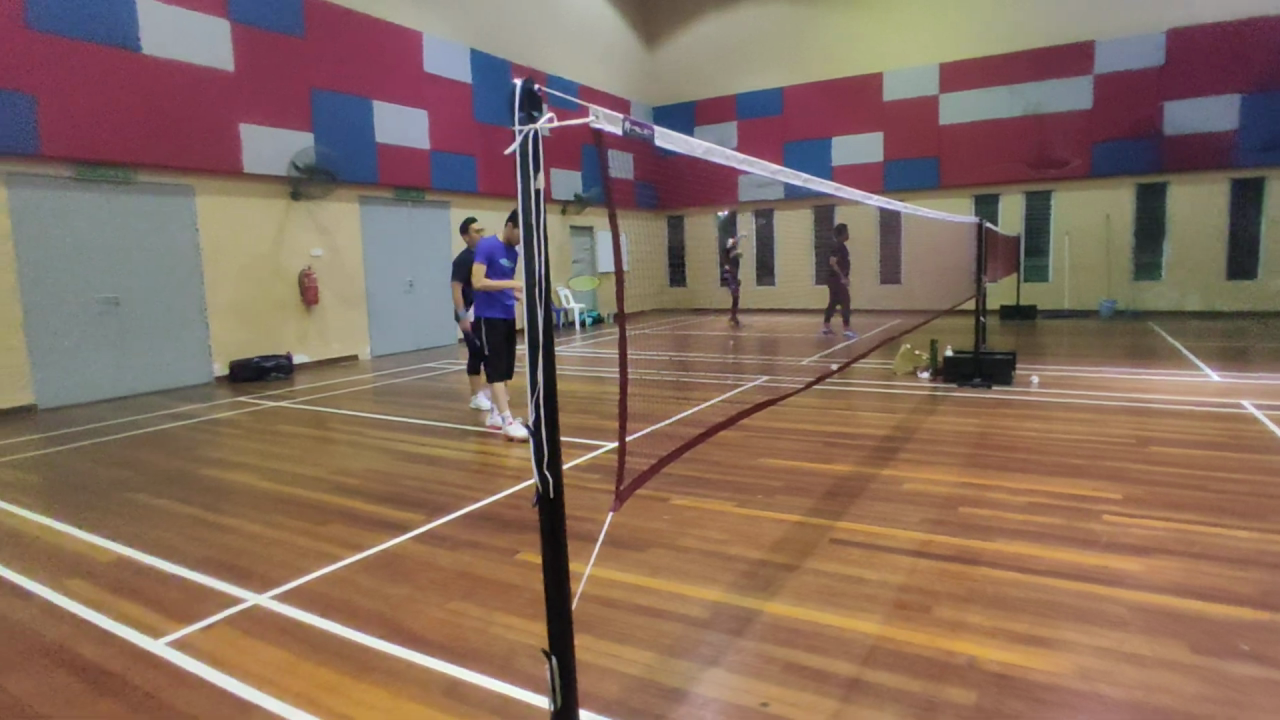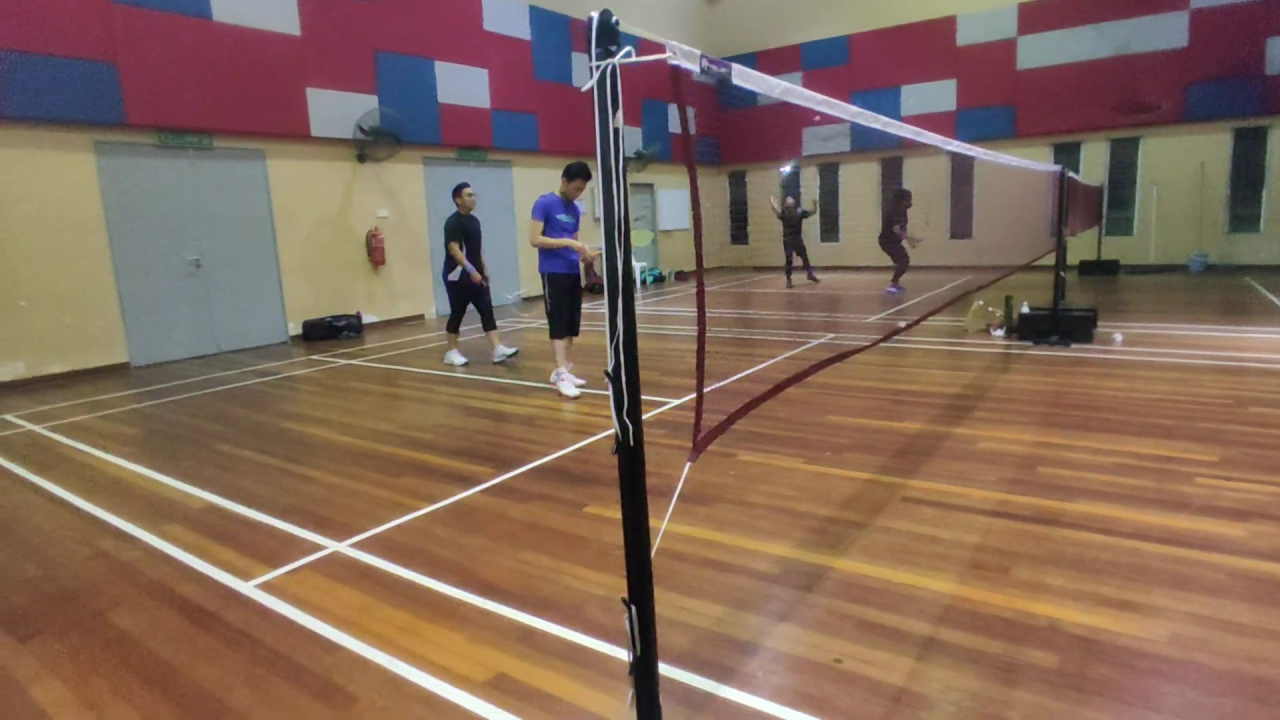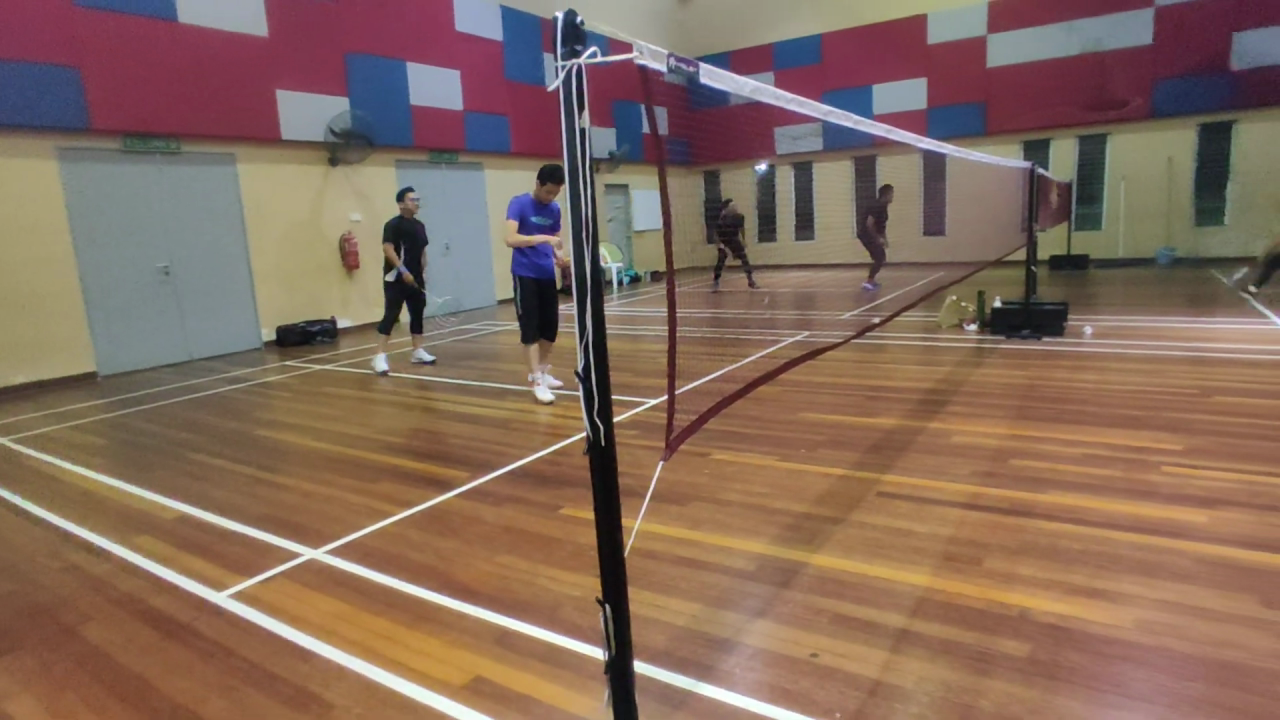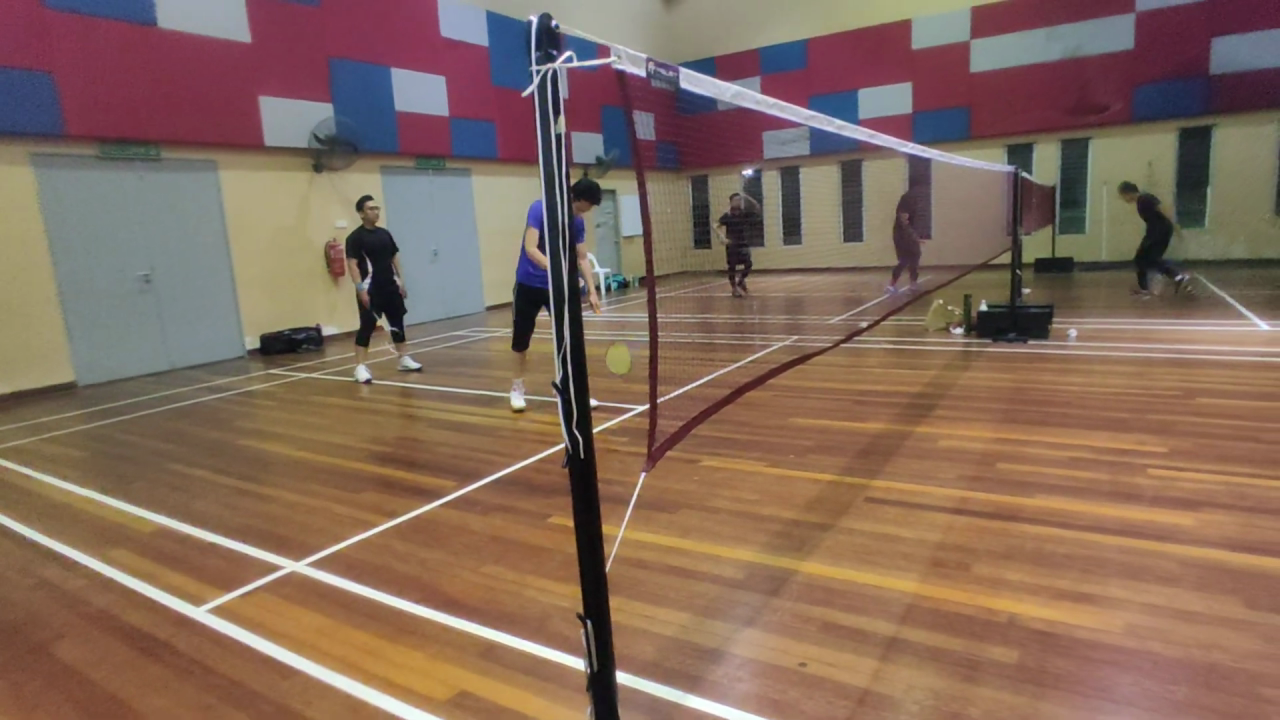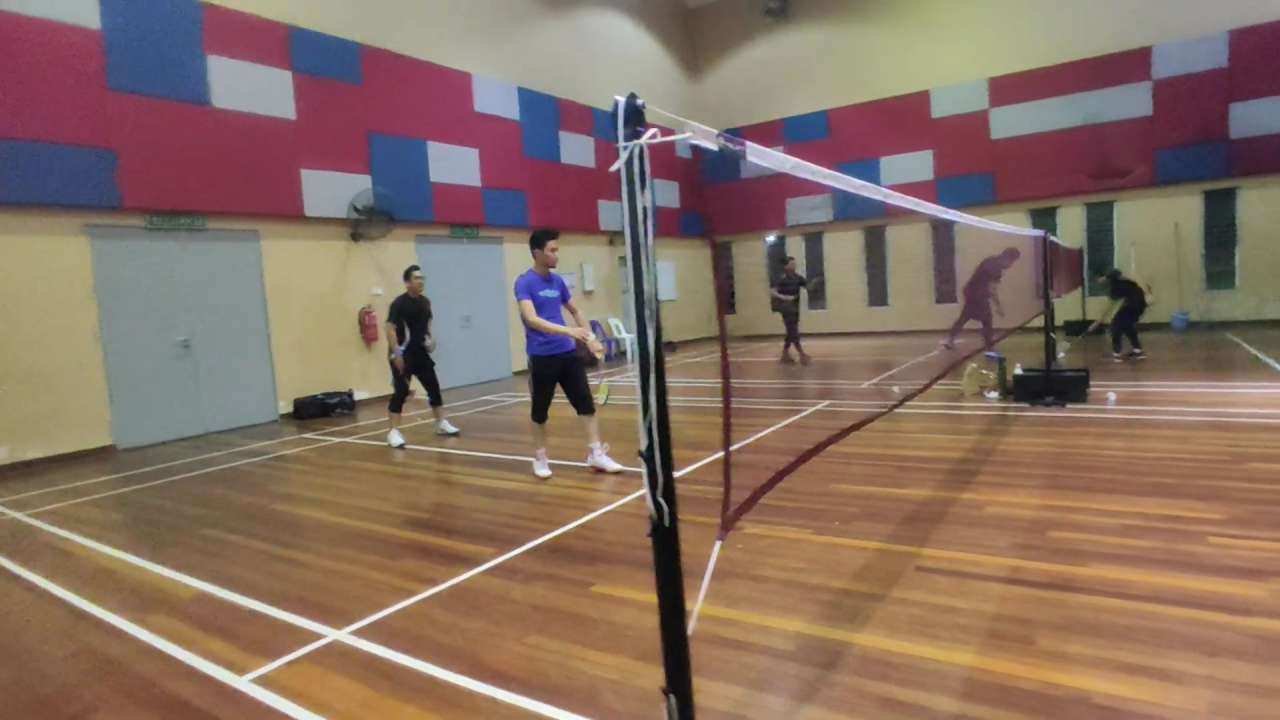
dt=1s
person 1, frame 1
left shoulder: (514, 252)
right shoulder: (486, 246)
right elbow: (477, 282)
left wrist: (521, 295)
right wrist: (511, 284)
left hip: (508, 316)
right hip: (489, 316)
left knee: (506, 369)
right knee: (497, 369)
left ankle: (496, 414)
right ankle: (508, 421)
person 1, frame 2
left shoulder: (575, 209)
right shoulder: (544, 203)
right elbow: (535, 239)
left wrist: (582, 252)
right wrist: (568, 242)
left hip: (573, 272)
right hip: (554, 273)
left knee: (571, 325)
right knee: (559, 325)
left ankle: (564, 370)
right ankle: (561, 376)
person 1, frame 3
left shoulder: (555, 210)
right shoulder: (518, 204)
right elbow: (511, 239)
left wrist: (559, 256)
right wrist: (544, 238)
left hip: (547, 276)
right hip: (525, 276)
left knee: (550, 330)
right knee: (530, 331)
left ankle: (539, 371)
right ankle: (538, 382)
person 1, frame 4
left shoulder: (577, 222)
right shoulder: (539, 209)
left elbow: (582, 257)
right elbow: (530, 249)
left wrist: (591, 291)
right hip: (529, 284)
right knee: (521, 339)
right ankle: (517, 388)
person 1, frame 5
left shoulder: (557, 280)
right shoulder: (524, 282)
left elbow: (574, 310)
right elbow: (531, 319)
left wrist: (588, 337)
right wrist: (570, 331)
left hip: (568, 352)
right hip: (542, 356)
left knee: (586, 402)
right knee: (540, 410)
left ankle: (597, 454)
right ankle: (540, 458)
person 2, frame 1
right shoulder: (463, 260)
right elbow: (456, 289)
right wrist: (462, 317)
right hip: (471, 315)
right knee: (477, 353)
left ankle: (483, 389)
right ankle: (477, 396)
person 2, frame 2
left shoulder: (474, 221)
right shoulder: (453, 222)
right elbow: (454, 249)
left wrist: (482, 270)
right wrist: (471, 271)
left hip: (475, 275)
right hip: (458, 276)
left knee: (487, 310)
right knee: (457, 313)
left ankle: (498, 349)
right ankle: (451, 352)
person 2, frame 3
left shoulder: (419, 225)
right shoulder: (394, 224)
right elbow: (388, 250)
left wrist: (424, 270)
right wrist: (403, 271)
left hip: (415, 277)
right hip: (395, 278)
left knee: (418, 314)
right knee: (391, 316)
left ankle: (418, 352)
right ankle: (380, 356)
person 2, frame 4
left shoulder: (385, 234)
right shoulder: (355, 237)
left elbow: (394, 257)
right elbow: (352, 264)
left wrist: (400, 280)
right wrist: (360, 288)
left hip: (390, 287)
right hip: (370, 290)
left knee: (397, 323)
right knee: (367, 326)
left ankle: (404, 359)
right ankle: (360, 367)
person 2, frame 5
left shoulder: (425, 302)
right shoulder: (399, 304)
right elbow: (390, 328)
left wrist: (430, 338)
right wrist: (396, 354)
left hip: (420, 352)
right hip: (402, 355)
left knee: (433, 386)
right knee: (401, 391)
left ankle: (441, 423)
right ankle: (394, 432)
